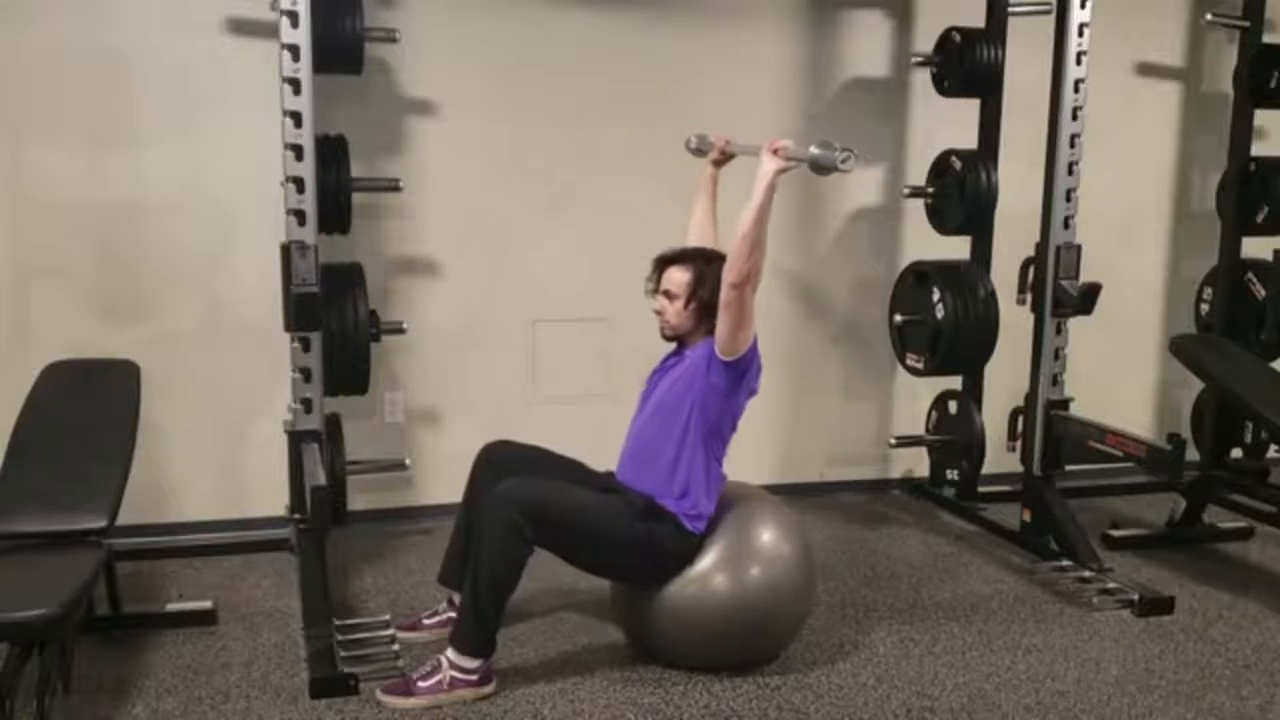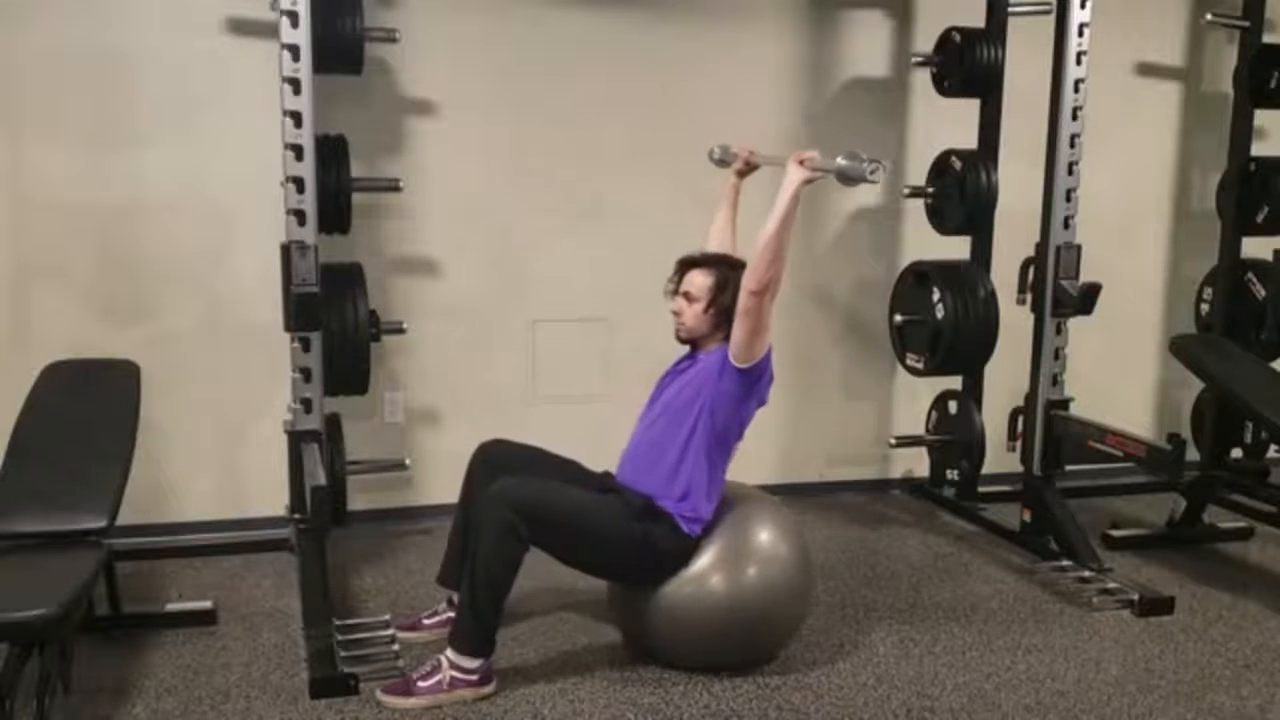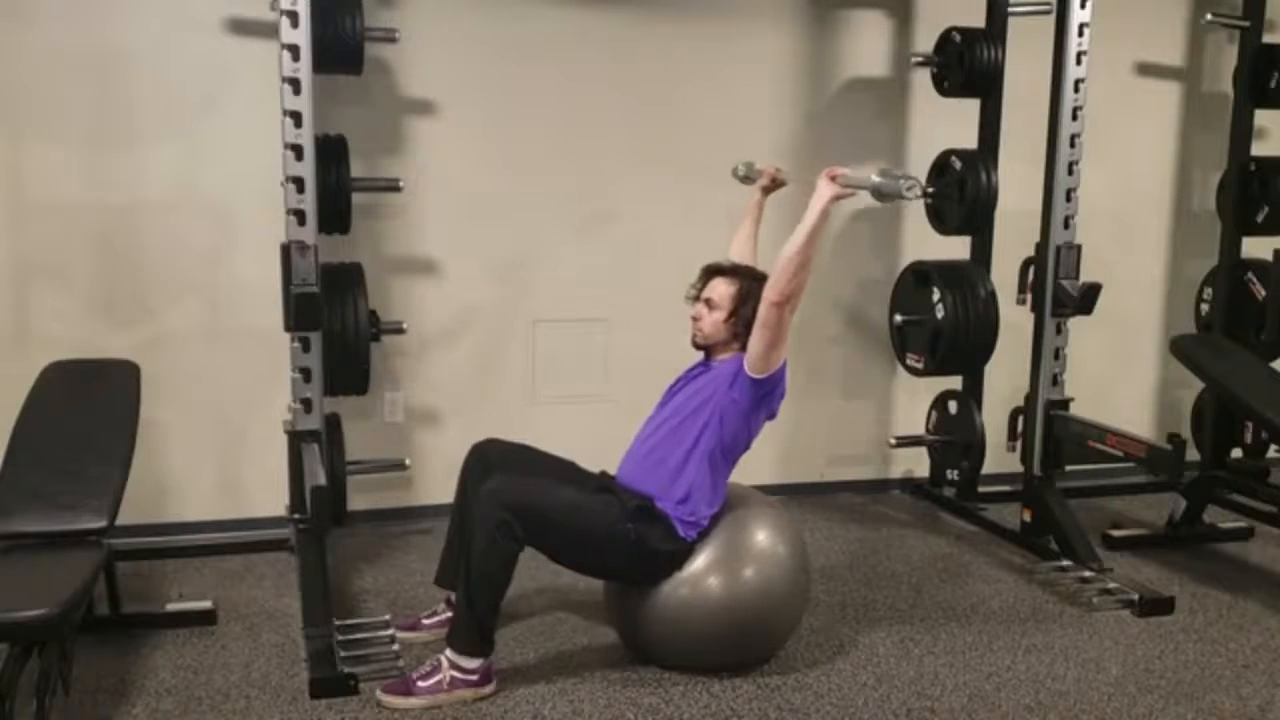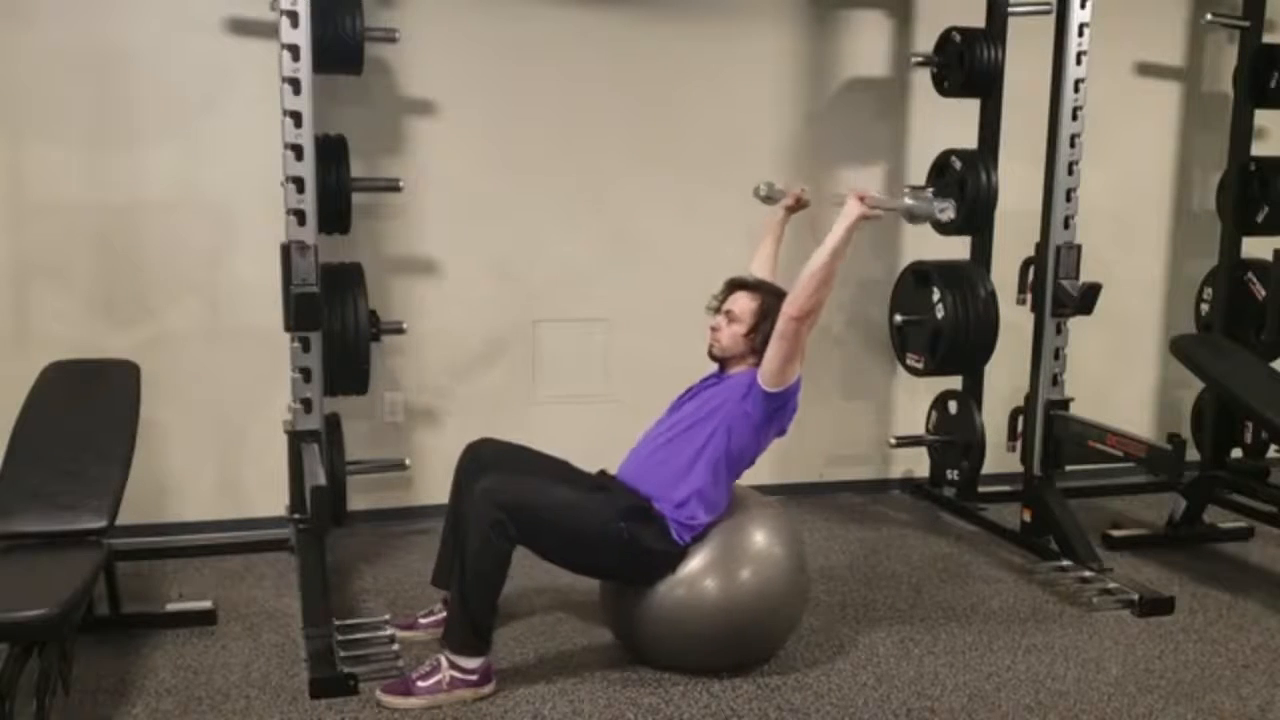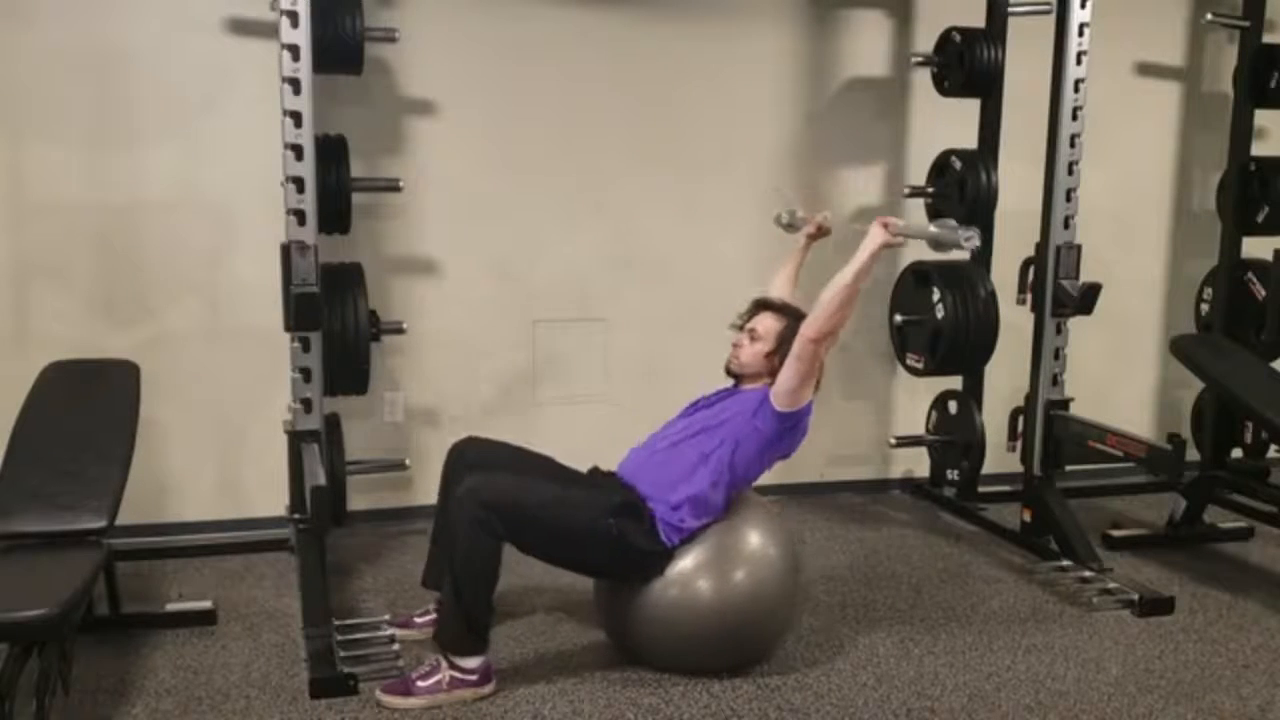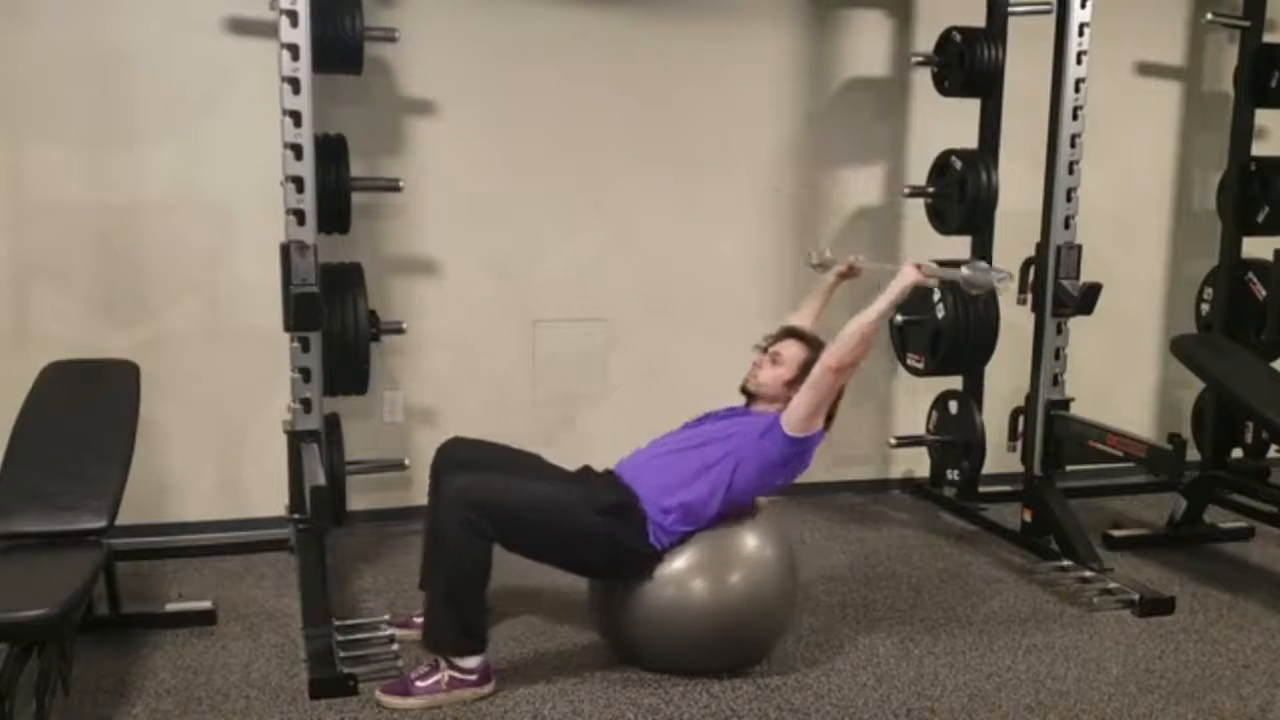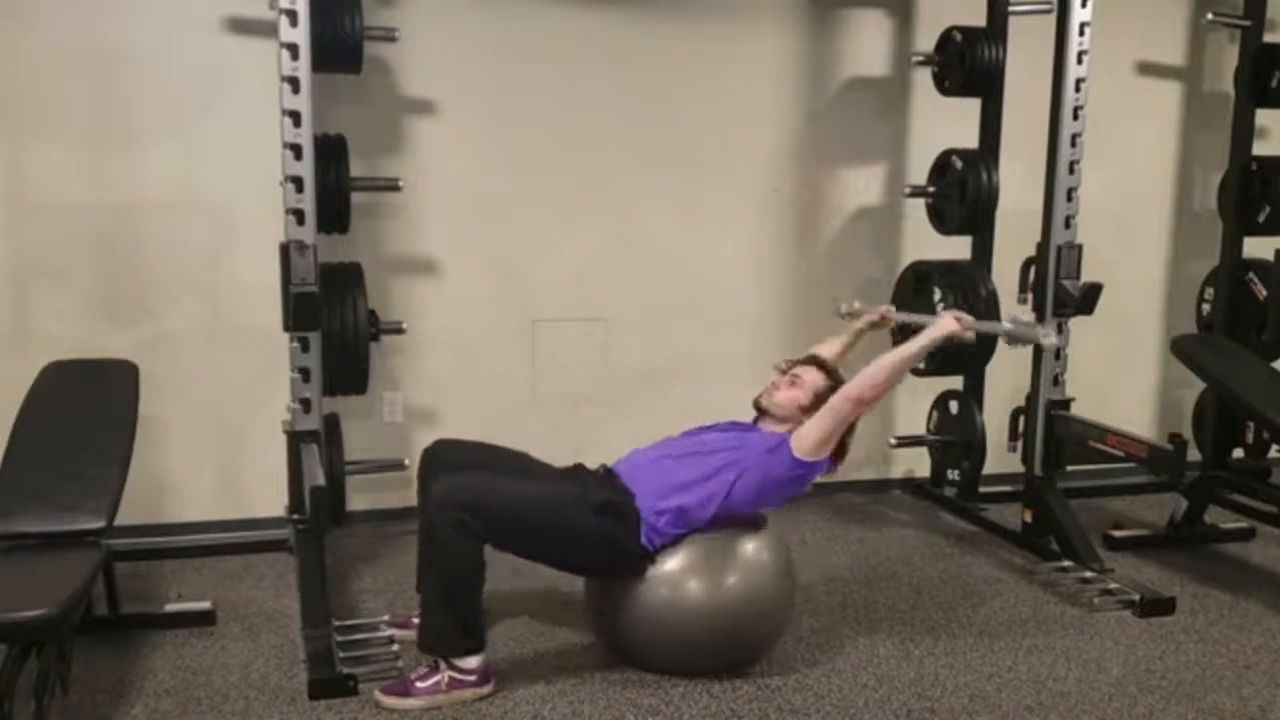
dt=0.2s
person 1, frame 1
left shoulder: (725, 361)
right shoulder: (689, 349)
left elbow: (738, 276)
right elbow: (699, 253)
left wrist: (766, 179)
right wrist: (710, 172)
left hip: (659, 532)
right hip: (625, 499)
left knee: (511, 500)
right knee: (499, 460)
left ankle: (467, 665)
right ankle: (460, 602)
person 1, frame 2
left shoulder: (739, 368)
right shoulder: (701, 356)
left elbow: (757, 285)
right elbow: (717, 262)
left wrist: (790, 187)
right wrist: (733, 182)
left hip: (656, 534)
right hip: (623, 500)
left knee: (507, 499)
right knee: (495, 458)
left ankle: (468, 665)
right ankle: (459, 602)
person 1, frame 3
left shoulder: (751, 379)
right shoulder: (713, 365)
left elbow: (777, 296)
right elbow: (737, 275)
left wrist: (819, 204)
right wrist: (758, 198)
left hip: (652, 535)
right hip: (618, 498)
left knee: (501, 500)
right knee: (489, 458)
left ankle: (467, 666)
right ankle: (458, 602)
person 1, frame 4
left shoulder: (765, 395)
right shoulder: (726, 378)
left elbow: (797, 312)
right elbow: (754, 291)
left wrist: (844, 224)
right wrist: (780, 217)
left hip: (645, 534)
right hip: (614, 497)
left knee: (492, 498)
right knee: (483, 457)
left ankle: (466, 664)
right ankle: (455, 603)
person 1, frame 5
left shoulder: (775, 415)
right shoulder: (736, 396)
left elbow: (815, 334)
right elbow: (773, 312)
left wrist: (868, 250)
right wrist: (803, 244)
left hip: (634, 530)
right hip: (609, 494)
left knee: (476, 498)
right knee: (469, 456)
left ankle: (465, 665)
right ankle: (450, 601)
person 1, frame 6
left shoulder: (784, 442)
right shoulder: (744, 419)
left elbow: (835, 364)
right elbow: (789, 340)
left wrist: (898, 288)
right wrist: (829, 283)
left hip: (623, 528)
right hip: (601, 492)
left knee: (463, 497)
right knee: (456, 457)
left ankle: (463, 664)
right ankle: (447, 603)
person 1, frame 7
left shoulder: (788, 462)
right shoulder: (751, 435)
left elbow: (855, 397)
right elbow: (810, 366)
left wrist: (934, 334)
right wrist: (860, 327)
left hip: (614, 525)
right hip: (594, 488)
left knee: (452, 499)
right knee: (444, 459)
left ankle: (462, 666)
right ankle: (445, 608)
